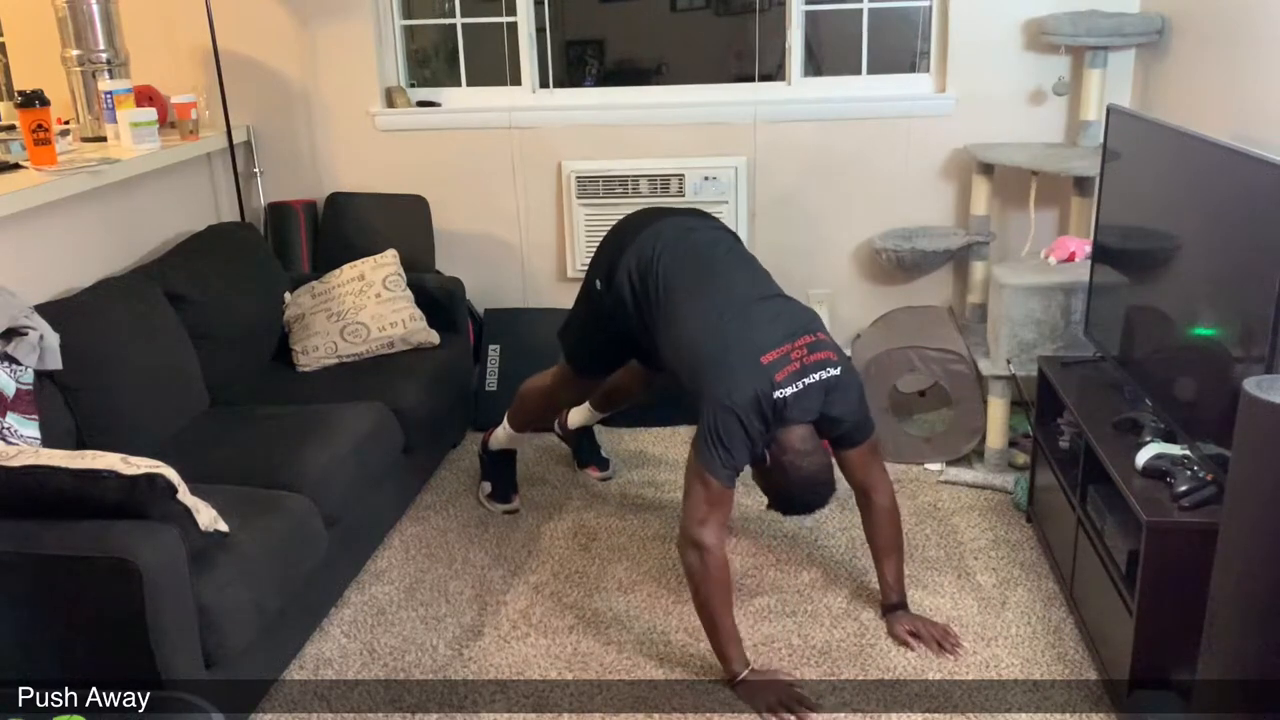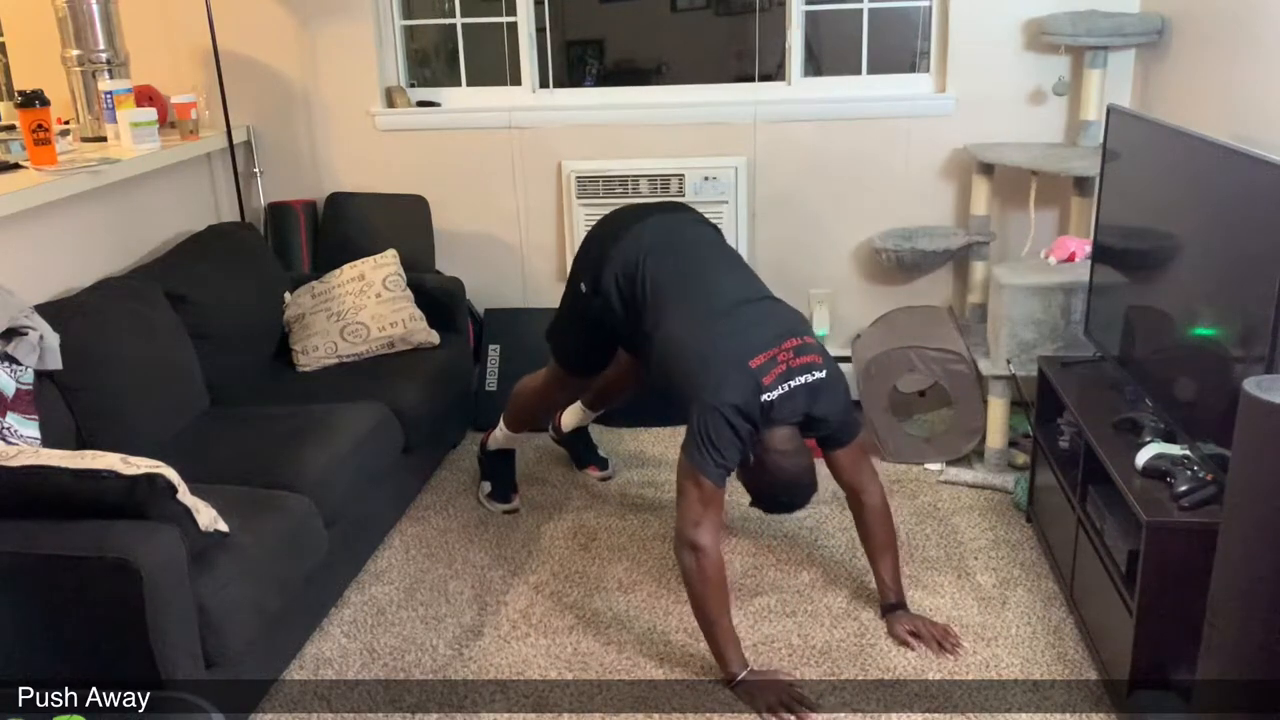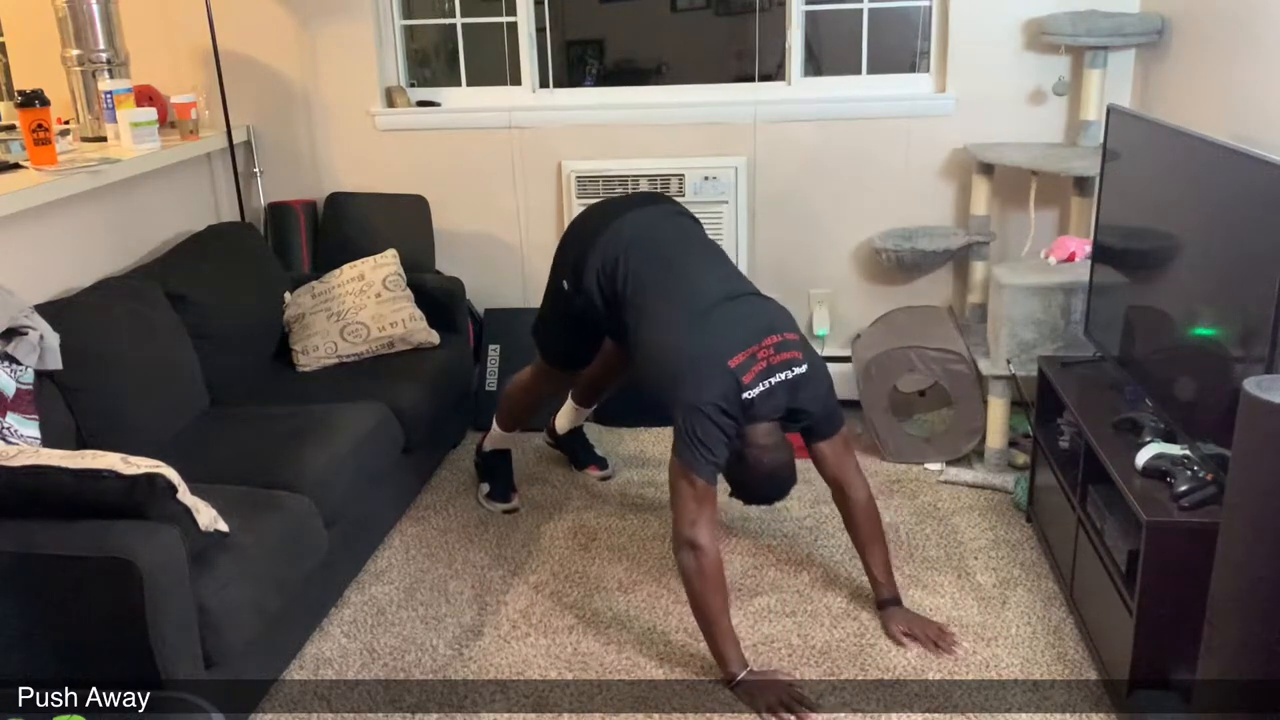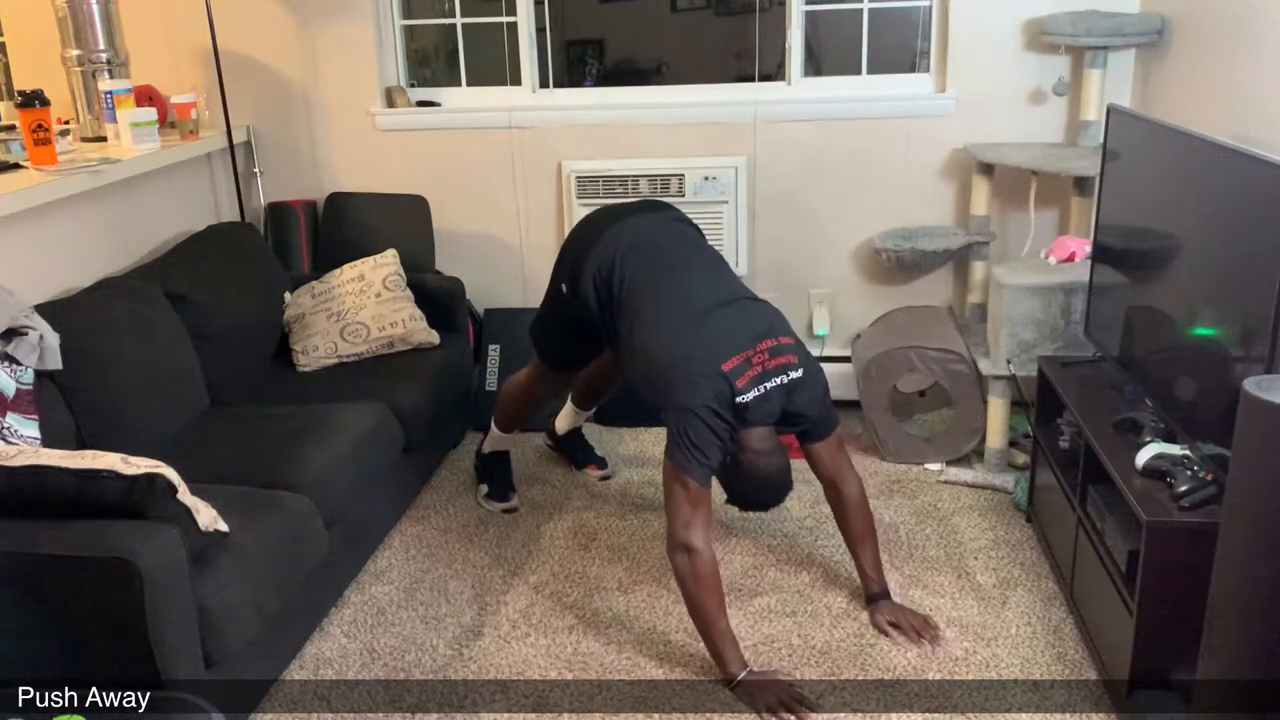
dt=0.2s
person 1, frame 1
left shoulder: (838, 383)
right shoulder: (738, 405)
left elbow: (875, 488)
right elbow: (700, 542)
left wrist: (896, 605)
right wrist: (739, 673)
left hip: (700, 238)
right hip: (635, 256)
left knee: (642, 373)
right knee: (575, 378)
left ankle: (575, 424)
right ankle: (500, 444)
person 1, frame 2
left shoulder: (823, 384)
right shoulder: (725, 407)
left elbow: (865, 489)
right elbow: (697, 543)
left wrist: (895, 606)
right wrist: (739, 675)
left hip: (684, 233)
right hip: (620, 251)
left knee: (635, 365)
right knee: (567, 378)
left ankle: (571, 425)
right ankle: (498, 445)
person 1, frame 3
left shoulder: (804, 377)
right shoulder: (708, 403)
left elbow: (849, 482)
right elbow: (694, 543)
left wrist: (890, 603)
right wrist: (738, 675)
left hip: (664, 224)
right hip: (601, 245)
left knee: (619, 353)
right knee: (553, 372)
left ankle: (566, 427)
right ankle: (494, 447)
person 1, frame 4
left shoulder: (801, 377)
right shoulder: (701, 405)
left elbow: (843, 482)
right elbow: (688, 545)
left wrist: (879, 596)
right wrist: (739, 675)
left hip: (663, 228)
right hip: (599, 252)
left knee: (616, 357)
right knee: (550, 374)
left ankle: (566, 429)
right ankle: (493, 449)
